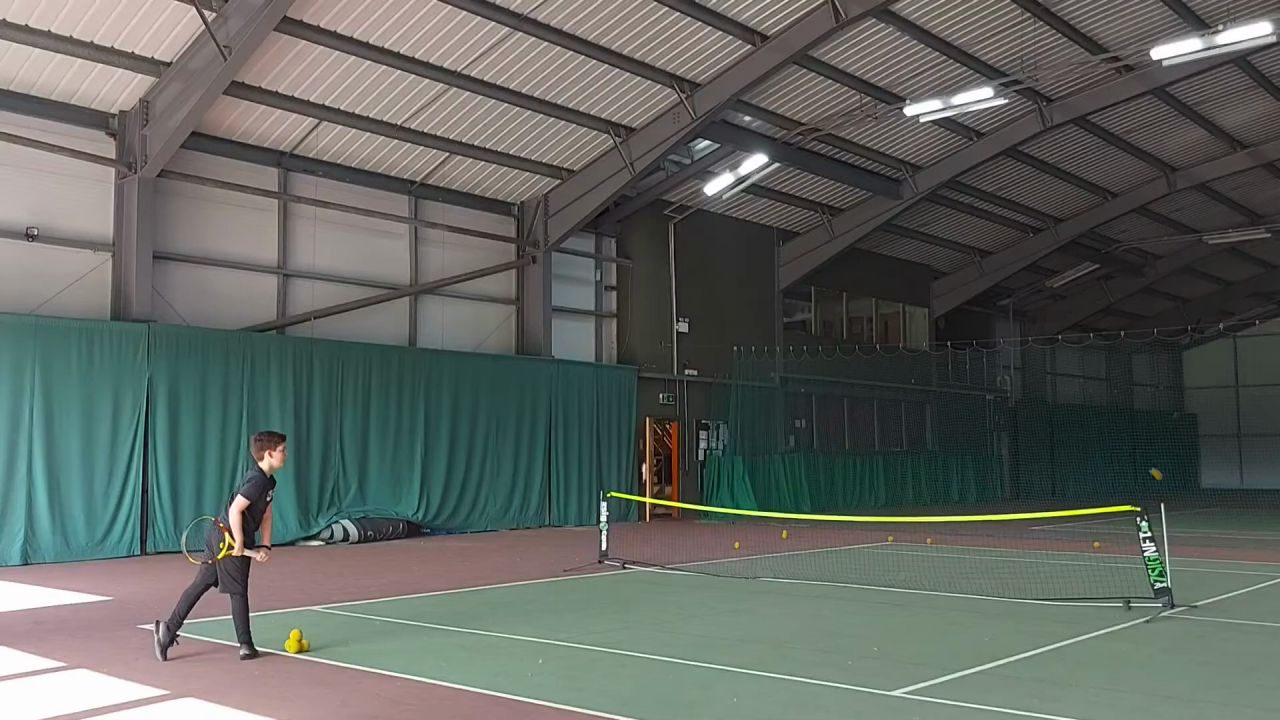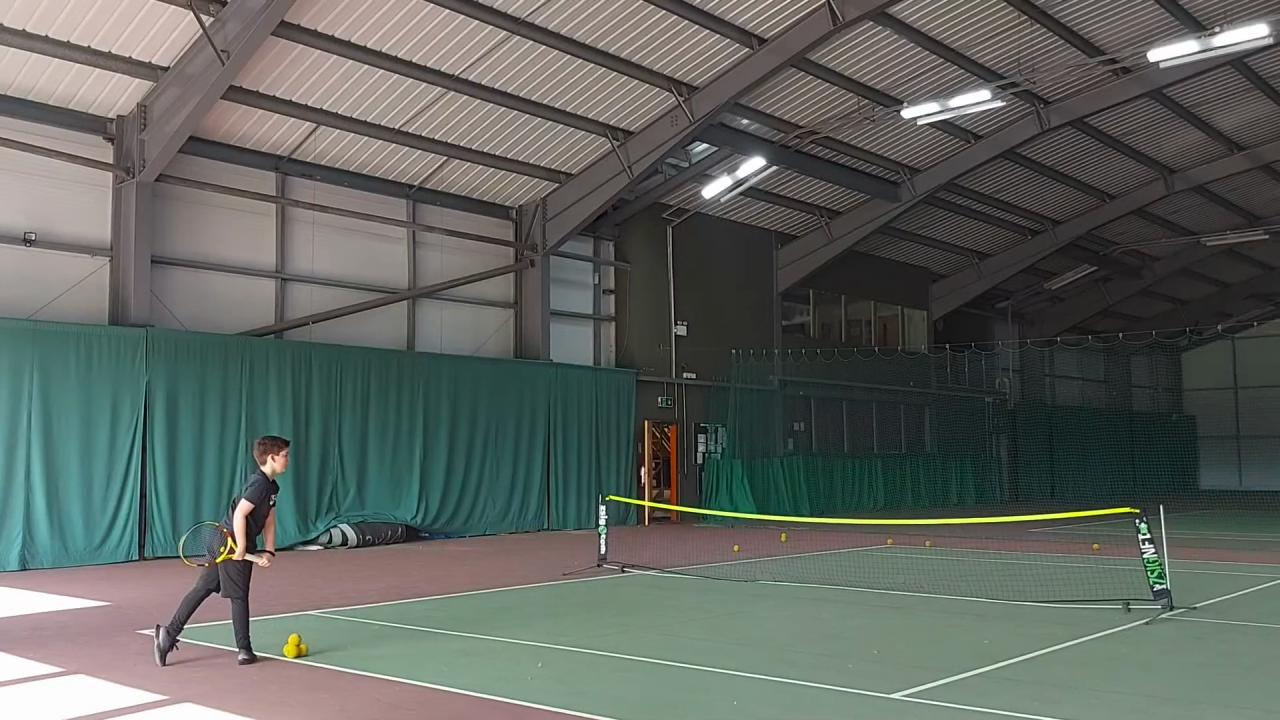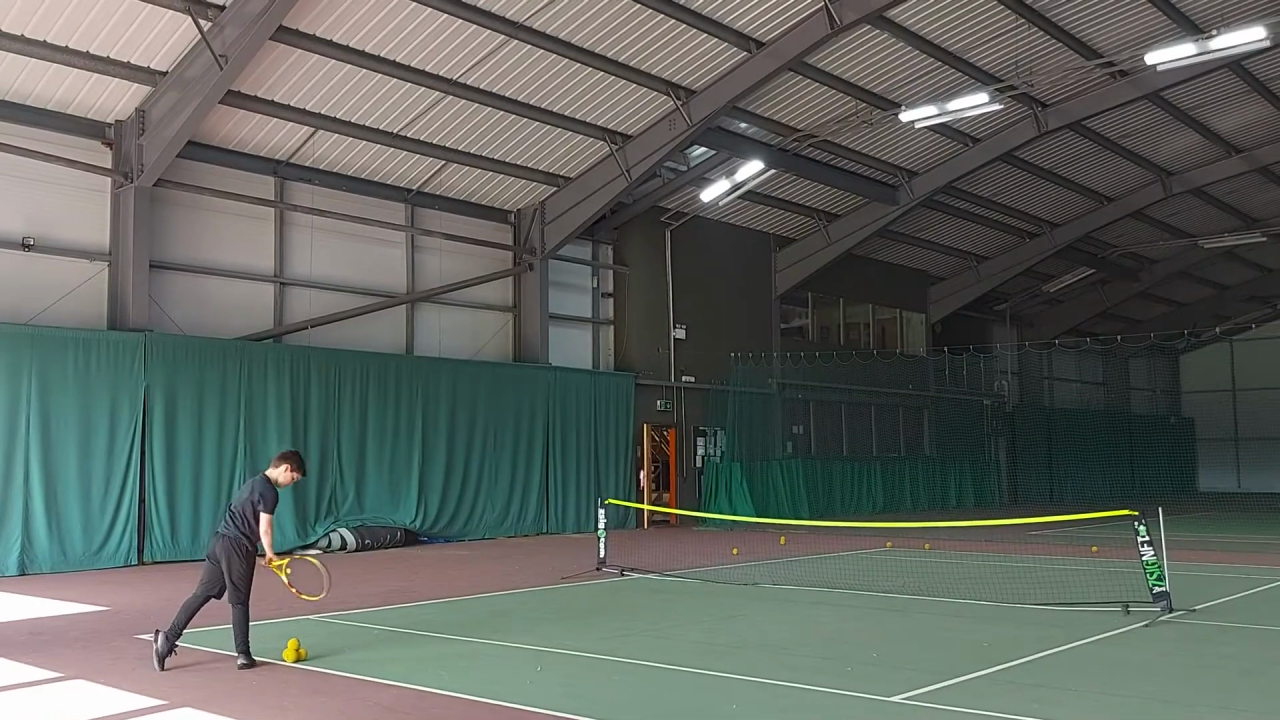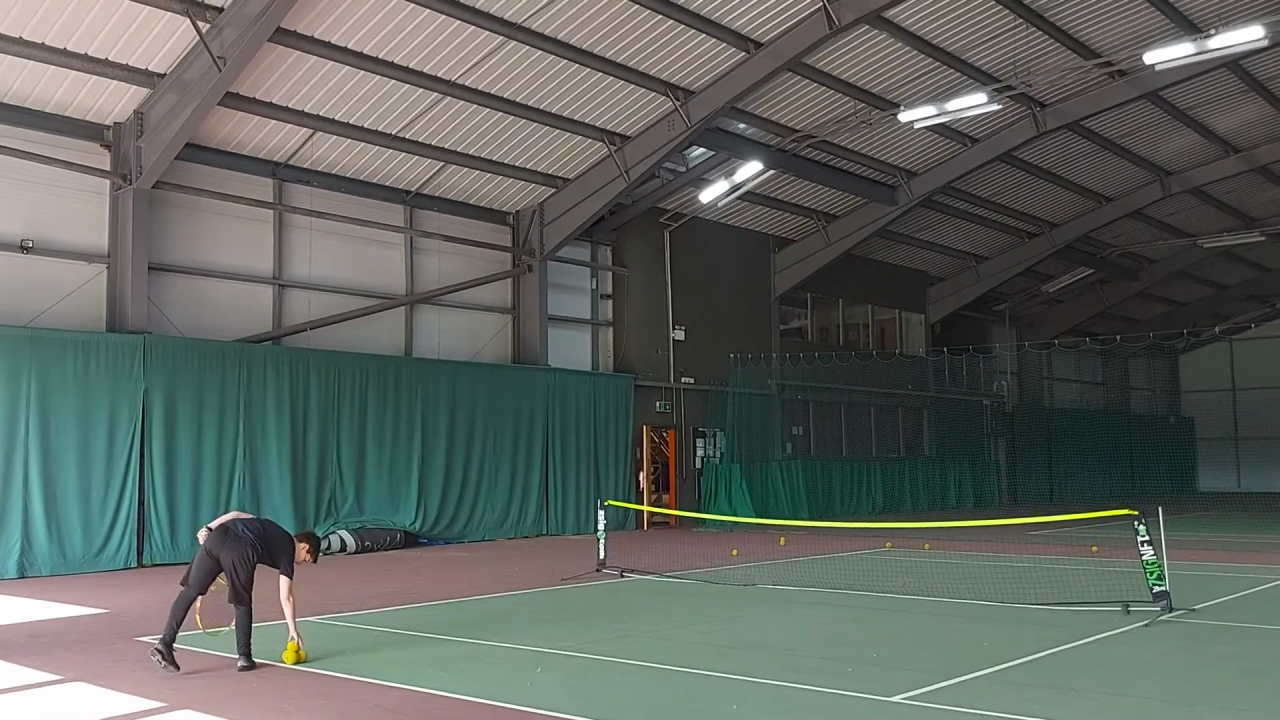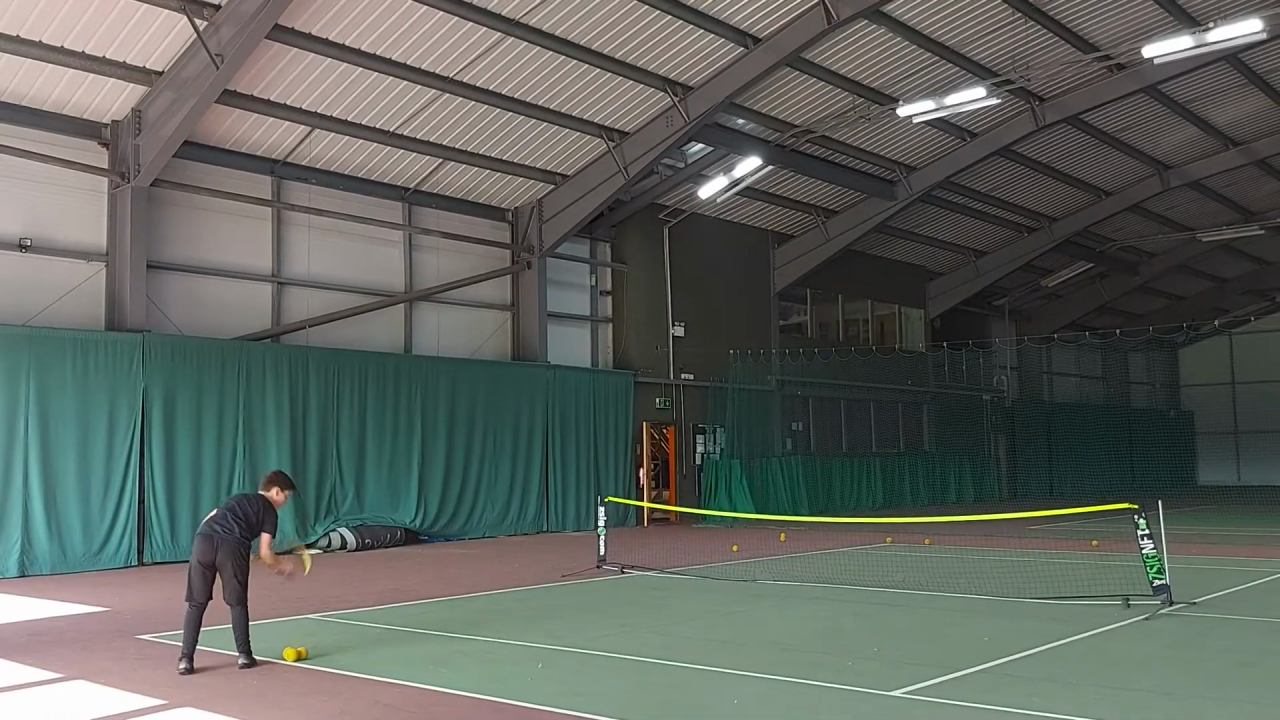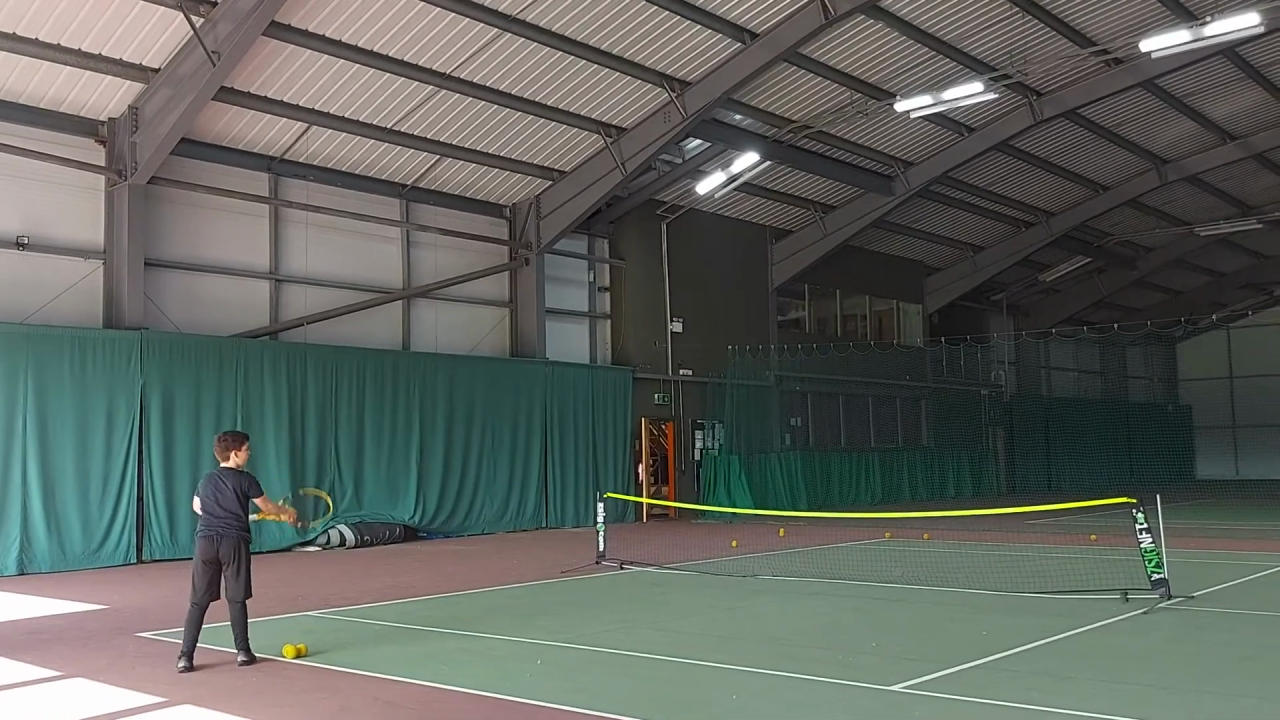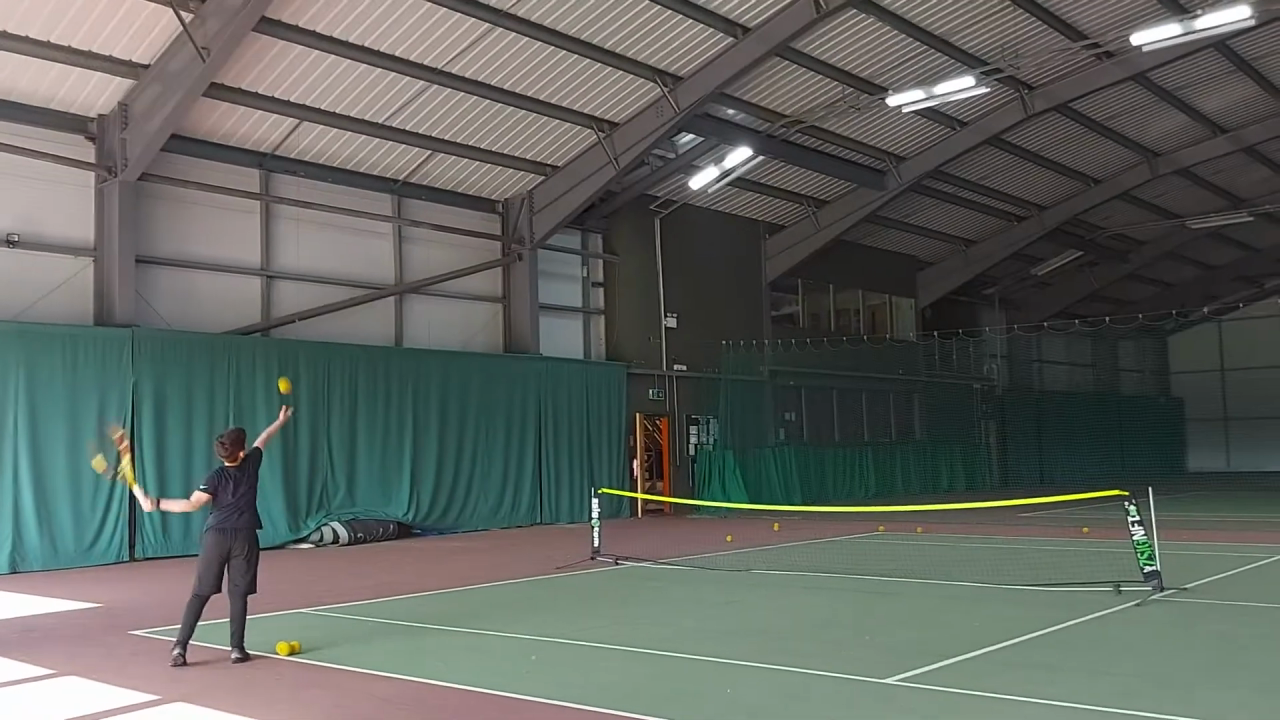
dt=0.7s
person 1, frame 1
left shoulder: (269, 481)
right shoulder: (257, 480)
left elbow: (266, 515)
right elbow: (235, 510)
left wrist: (265, 545)
right wrist: (239, 542)
right hip: (230, 540)
left knee: (200, 585)
right knee: (238, 592)
left ankle: (169, 629)
right ankle: (245, 645)
person 1, frame 2
left shoulder: (271, 486)
right shoulder: (260, 484)
left elbow: (269, 521)
right elbow: (239, 514)
left wrist: (269, 551)
right wrist: (242, 547)
right hip: (232, 543)
left knee: (201, 589)
right knee: (239, 596)
left ankle: (169, 633)
right ankle: (244, 650)
person 1, frame 3
left shoulder: (255, 483)
right shoulder: (269, 491)
right elbow: (264, 529)
right wrist: (270, 554)
left hip: (220, 540)
right hip: (237, 548)
left knee: (201, 594)
right knee: (239, 602)
left ankle: (168, 638)
right ankle: (243, 655)
person 1, frame 4
left shoulder: (268, 527)
right shoulder: (286, 552)
left elbow: (236, 514)
right elbow: (286, 598)
left wrist: (210, 527)
right wrist: (293, 630)
left hip: (218, 537)
right hip: (240, 550)
left knee: (190, 592)
right knee: (242, 604)
left ankle: (164, 644)
right ankle: (244, 657)
person 1, frame 5
left shoulder: (237, 499)
right shoulder: (269, 512)
left elbow: (207, 521)
right elbow: (265, 553)
right wrist: (281, 565)
left hip: (203, 541)
right hip: (232, 549)
left knee: (196, 604)
right knee: (238, 604)
left ankle: (186, 659)
right ankle: (244, 655)
person 1, frame 6
left shoulder: (207, 478)
right shoulder: (246, 480)
left elbow: (197, 507)
right elbow: (266, 506)
right wrist: (286, 512)
left hip: (206, 541)
right hip: (234, 543)
left knee: (199, 601)
right knee: (236, 600)
left ankle: (185, 656)
right ankle: (243, 651)
person 1, frame 7
left shoulder: (215, 478)
right shoulder: (251, 464)
left elbow: (192, 504)
right elbow: (262, 440)
left wrist: (156, 503)
right wrist: (280, 420)
left hip: (216, 537)
right hip: (244, 538)
left knee: (200, 593)
right knee: (238, 594)
left ankle: (180, 645)
right ankle: (237, 648)
